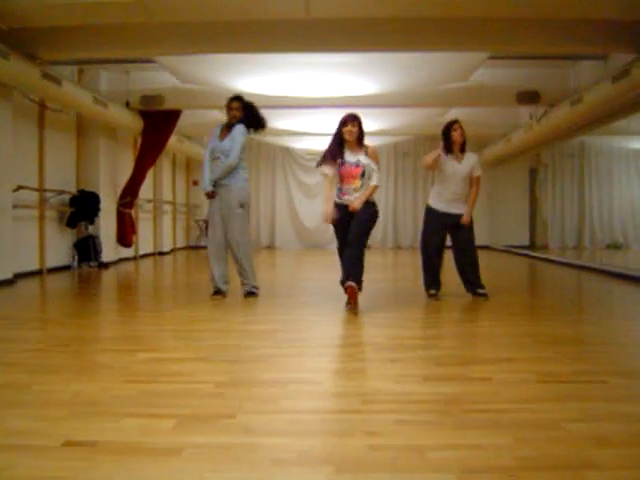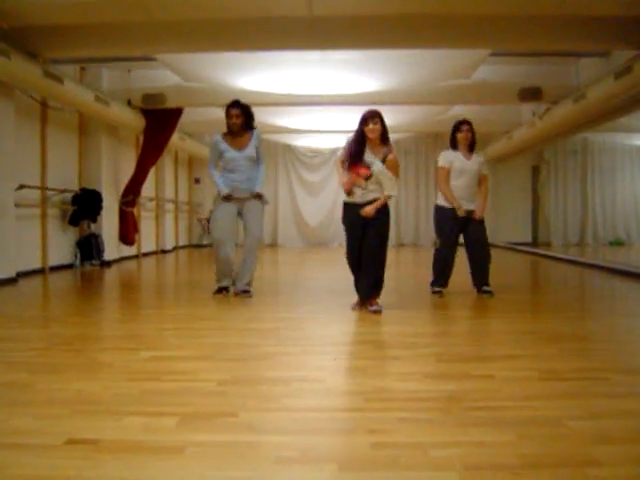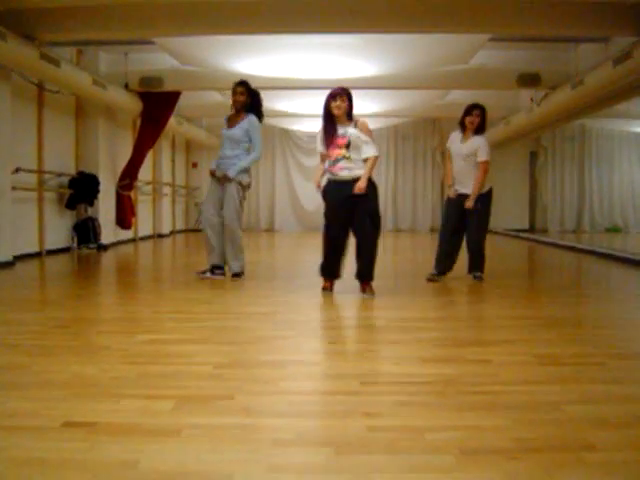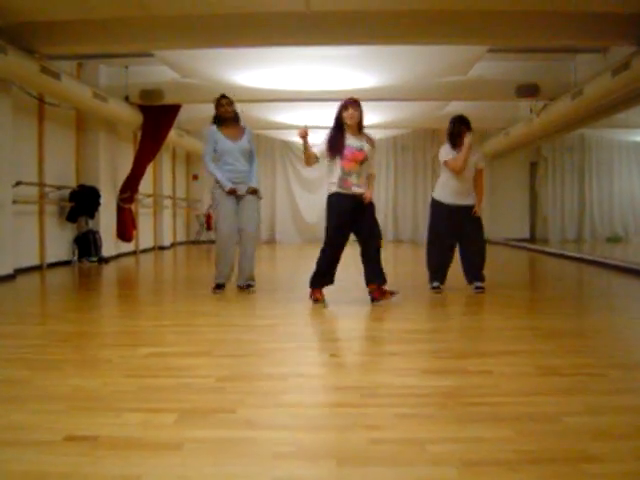
dt=1s
person 1, frame 1
left shoulder: (369, 152)
right shoulder: (334, 153)
left elbow: (375, 181)
right elbow: (330, 181)
left wrist: (360, 201)
right wrist: (328, 206)
left hip: (364, 206)
right hip: (341, 208)
left knee: (355, 242)
right knee: (345, 248)
left ankle: (352, 283)
right ankle: (351, 292)
person 1, frame 2
left shoulder: (388, 157)
right shoulder: (354, 146)
left elbow: (390, 190)
right elbow: (340, 163)
left wrist: (374, 207)
right wrist: (343, 178)
left hip: (375, 208)
right hip: (351, 207)
left knee: (374, 252)
right knee: (354, 253)
left ankle: (370, 297)
right ankle: (363, 294)
person 1, frame 3
left shoulder: (359, 126)
right shoulder: (325, 132)
left elbow: (372, 155)
right elbow: (324, 160)
left wrist: (364, 179)
right wrist: (318, 177)
left hip: (360, 185)
right hip: (335, 186)
left knee: (366, 233)
right knee: (333, 233)
left ankle: (365, 281)
right ankle: (328, 278)
person 1, frame 4
left shoulder: (368, 141)
right shoulder: (333, 139)
left elbow: (370, 171)
right elbow: (309, 162)
left wrist: (370, 190)
right wrist: (304, 141)
left hip: (361, 200)
right hip: (339, 198)
left knee: (373, 240)
right knee: (334, 244)
left ankle: (376, 287)
right ankle: (316, 288)
person 2, frame 1
left shoulder: (240, 129)
right shoulder: (218, 129)
left elbow: (232, 160)
right elbow: (208, 157)
left wrist: (212, 180)
right wrist: (206, 185)
left hip: (235, 189)
right hip: (218, 189)
left knee: (237, 238)
right knee: (216, 238)
left ankle: (250, 285)
right ankle: (220, 285)
person 2, frame 2
left shoulder: (254, 136)
right shoulder: (218, 141)
right elbow: (212, 168)
left wrist: (259, 187)
right wrist: (222, 189)
left hip: (252, 195)
right hip: (228, 195)
left knee: (254, 236)
right knee: (220, 236)
left ankle: (243, 284)
right ankle: (224, 282)
person 2, frame 3
left shoulder: (251, 121)
right shoulder: (228, 120)
left elbow: (257, 152)
left wrist: (233, 171)
right wrist: (214, 165)
left hip: (237, 175)
right hip: (219, 174)
left knee: (231, 219)
right knee: (209, 215)
left ankle: (237, 268)
right ankle: (217, 265)
person 2, frame 4
left shoulder: (246, 131)
right shoulder: (213, 131)
left elbow: (254, 159)
right elbow: (208, 161)
left wrist: (254, 182)
right wrist: (225, 183)
left hip: (247, 187)
right hip: (224, 188)
left knee: (250, 231)
right knee: (225, 233)
left ankle: (246, 279)
right ankle: (221, 279)
person 3, frame 1
left shoulder: (472, 158)
right shoulder: (440, 157)
left elbow: (474, 187)
right elbow: (426, 164)
left wrist: (469, 212)
right wrist: (440, 149)
left hip: (461, 213)
right hip: (437, 210)
left knee: (467, 250)
right knee: (432, 249)
left ankle: (475, 286)
right ankle: (432, 287)
person 3, frame 2
left shoulder: (479, 158)
right shoulder: (447, 155)
left elbow: (483, 185)
right elbow: (442, 183)
left wrist: (481, 208)
right wrist: (456, 205)
left hip: (473, 210)
right hip: (447, 209)
left knee: (480, 247)
right knee: (446, 247)
left ankle: (482, 284)
right ankle: (438, 284)
person 3, frame 3
left shoulder: (481, 141)
right shoulder: (454, 136)
left elbow: (482, 172)
left wrist: (472, 198)
right wrist: (450, 186)
left hip: (478, 195)
right hip: (456, 193)
left knee: (475, 234)
right knee: (449, 230)
left ankle: (477, 270)
right ankle: (440, 269)
person 3, frame 4
left shoulder: (476, 153)
right shoulder: (446, 150)
left elbow: (478, 180)
right elbow: (457, 168)
left wrist: (478, 203)
right wrist: (466, 146)
left hip: (468, 205)
right hip: (444, 203)
left knee: (474, 243)
right knee: (441, 243)
left ankle: (476, 279)
right ankle: (436, 279)
